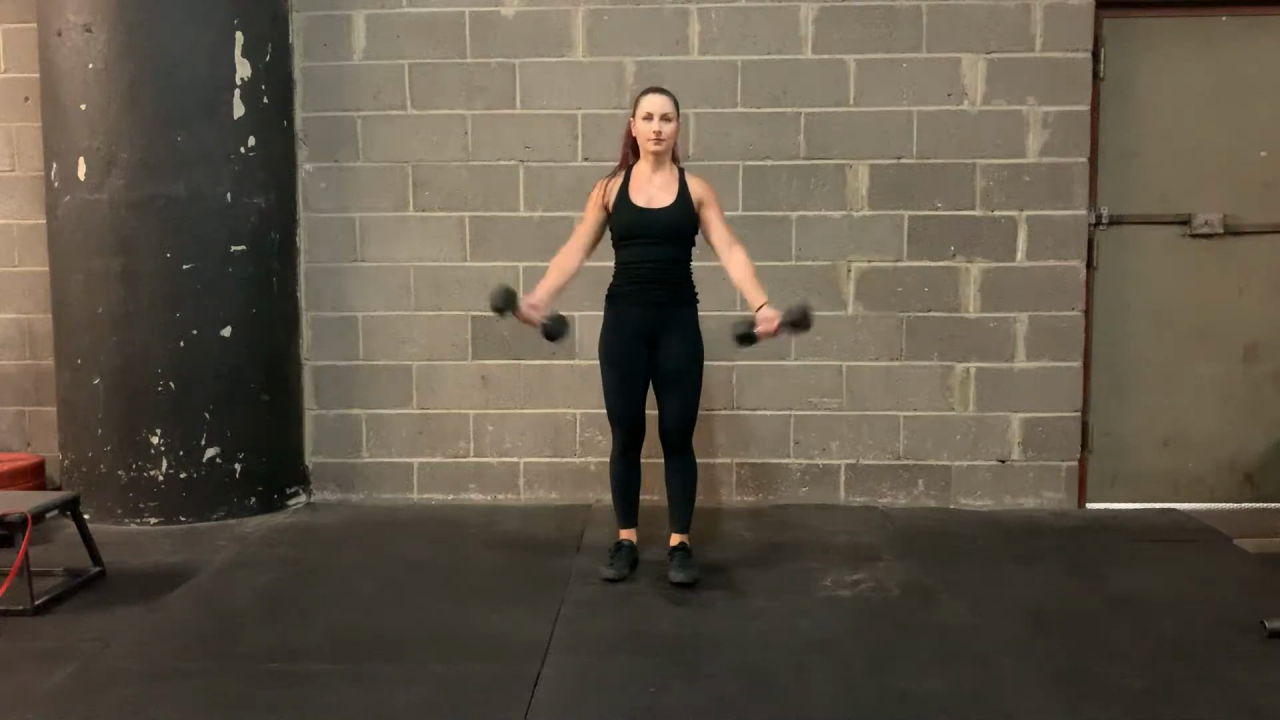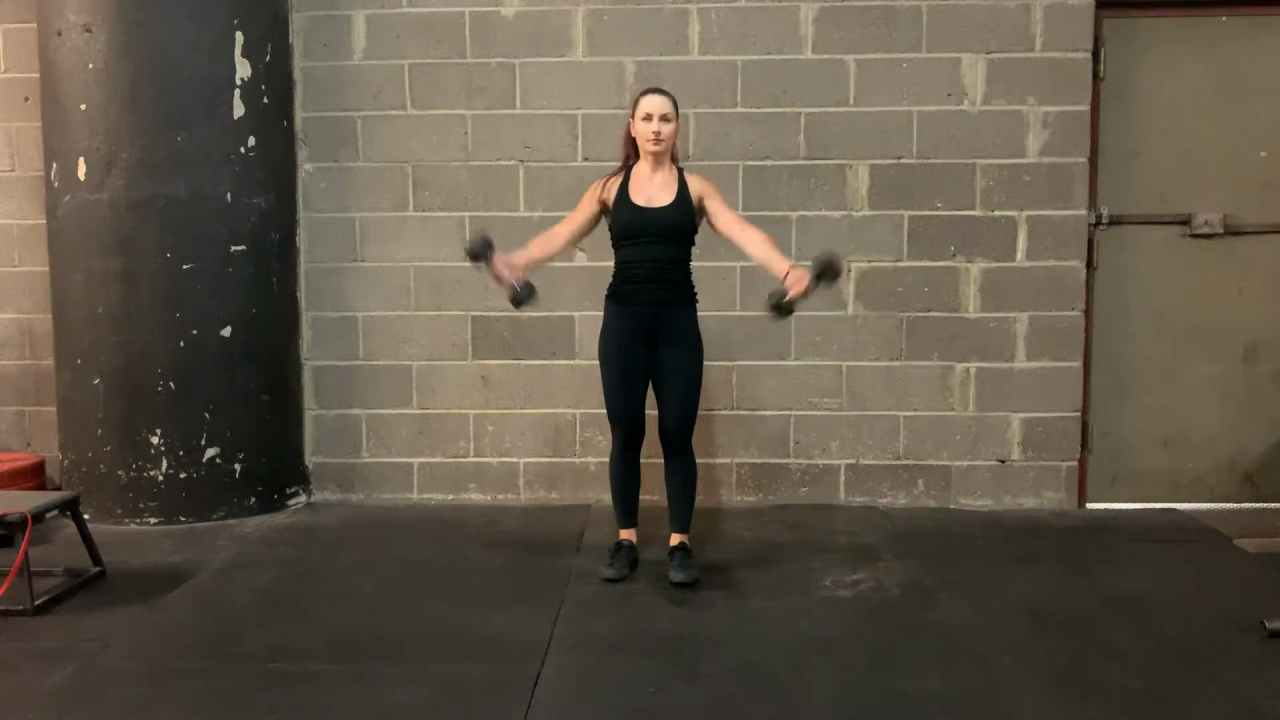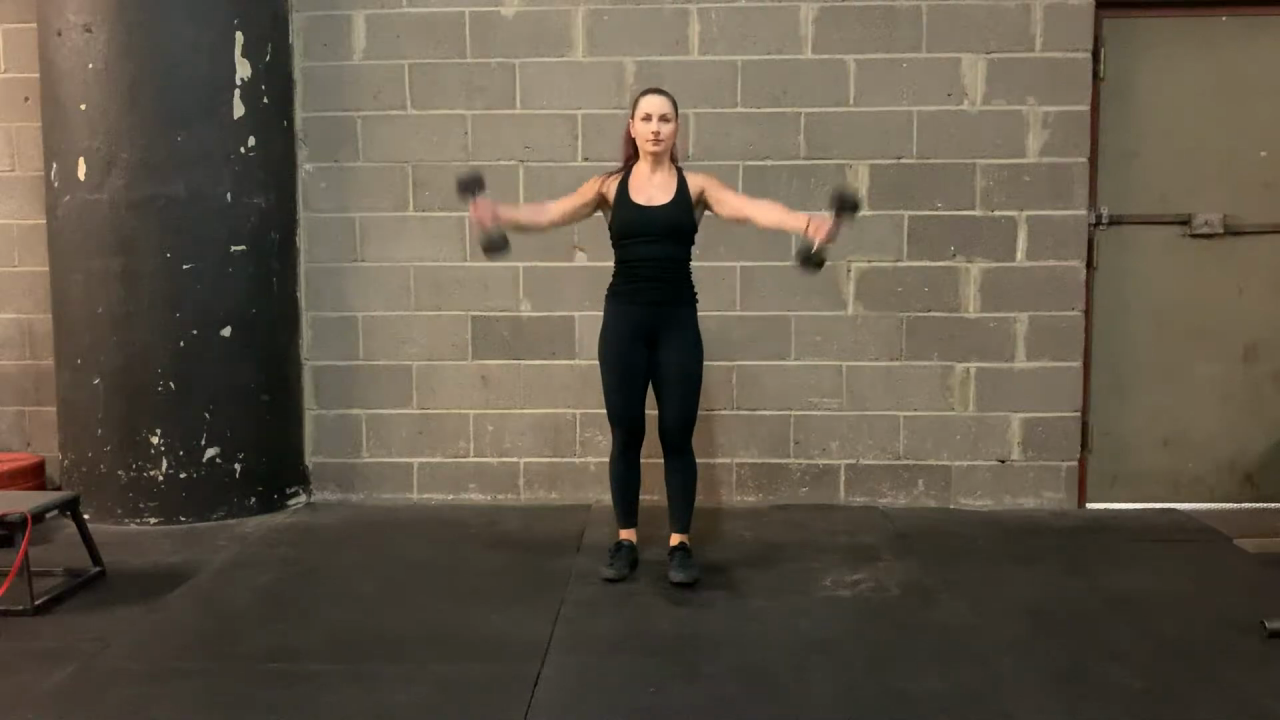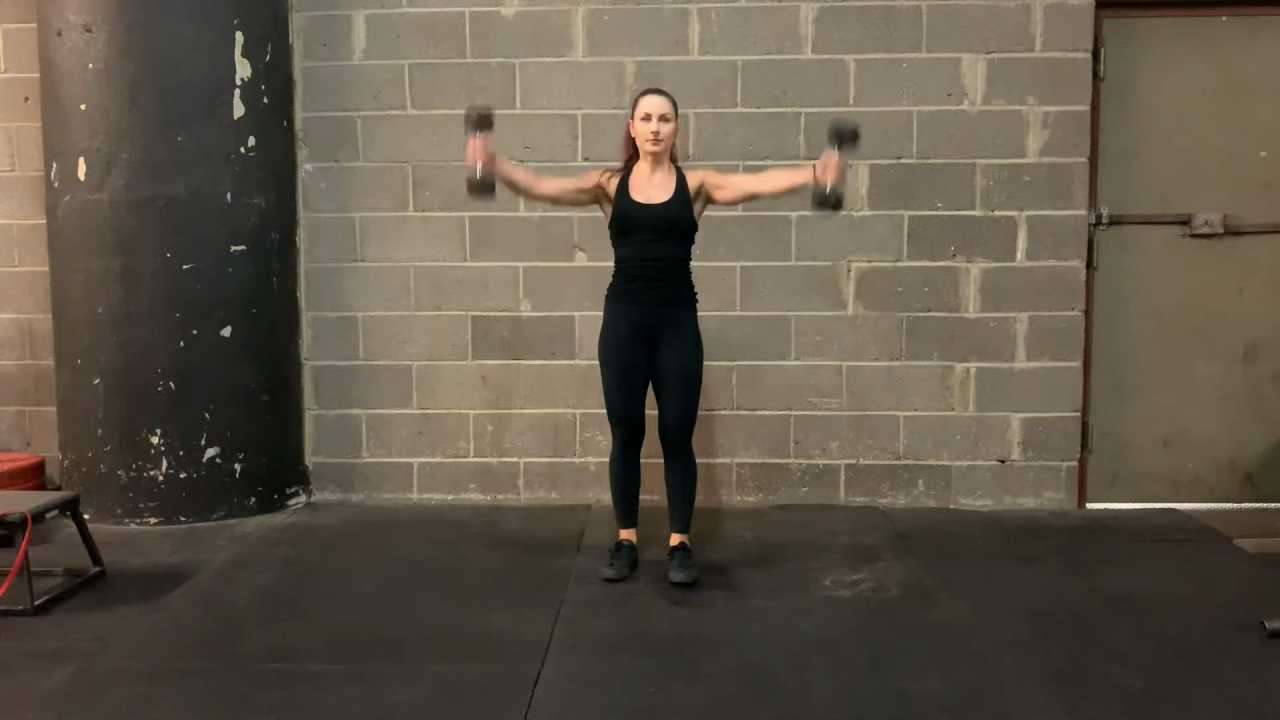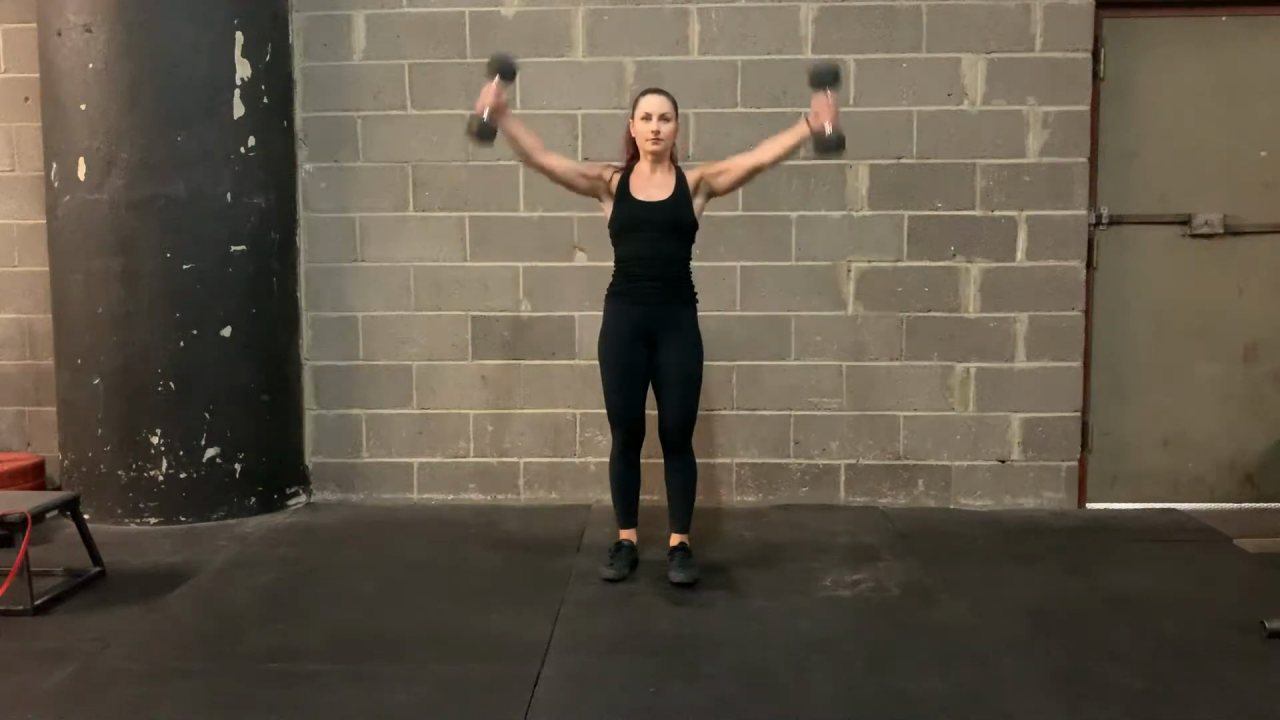
dt=0.1s
person 1, frame 1
left shoulder: (695, 188)
right shoulder: (610, 186)
left elbow: (730, 249)
right elbow: (576, 248)
left wrist: (760, 303)
right wrist: (540, 296)
left hip: (678, 319)
right hip: (623, 320)
left knee: (677, 435)
right knee: (626, 435)
left ankle: (680, 543)
right ankle: (626, 540)
person 1, frame 2
left shoulder: (695, 186)
right shoulder: (609, 186)
left elbow: (741, 231)
right elbow: (565, 233)
left wrist: (787, 269)
right wrist: (517, 262)
left hip: (678, 319)
right hip: (623, 319)
left knee: (677, 435)
right knee: (626, 434)
left ankle: (680, 542)
right ankle: (625, 539)
person 1, frame 3
left shoulder: (695, 185)
right shoulder: (609, 185)
left elbow: (749, 207)
right elbow: (552, 211)
left wrist: (804, 223)
right wrist: (501, 215)
left hip: (677, 319)
right hip: (624, 317)
left knee: (677, 435)
right knee: (626, 434)
left ankle: (680, 543)
right ankle: (625, 539)
person 1, frame 4
left shoulder: (696, 183)
right shoulder: (609, 183)
left elbow: (756, 184)
right elbow: (545, 188)
left wrist: (812, 175)
right wrist: (497, 166)
left hip: (677, 319)
right hip: (623, 317)
left knee: (677, 435)
right knee: (625, 434)
left ankle: (679, 543)
right ankle: (625, 539)
person 1, frame 5
left shoulder: (695, 184)
right shoulder: (610, 182)
left elbow: (756, 159)
right elbow: (545, 159)
left wrist: (806, 127)
right wrist: (504, 118)
left hip: (678, 318)
right hip: (624, 318)
left knee: (677, 435)
right knee: (626, 434)
left ankle: (680, 543)
right ankle: (625, 540)
